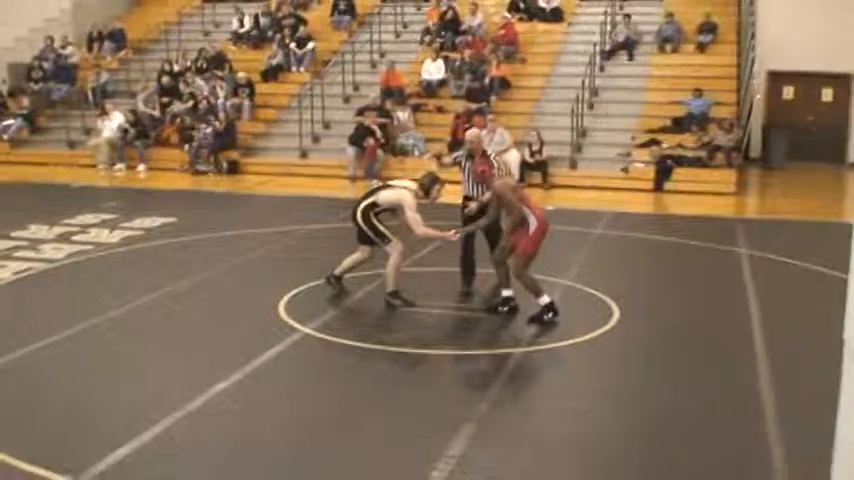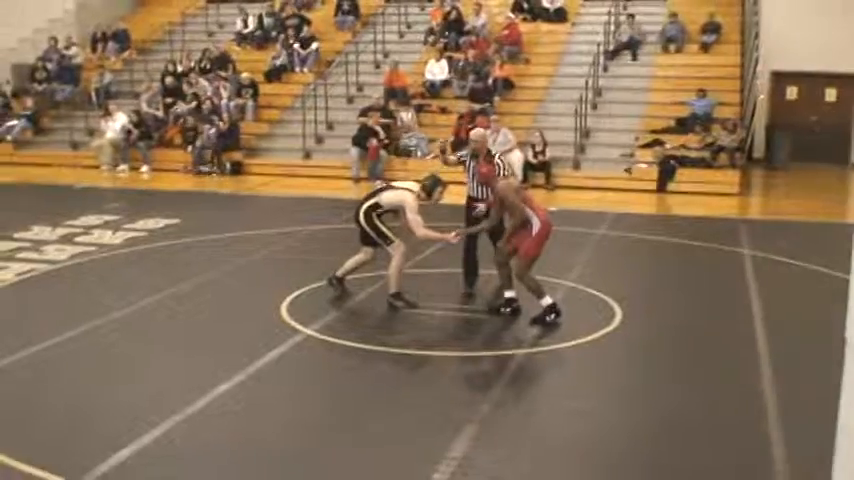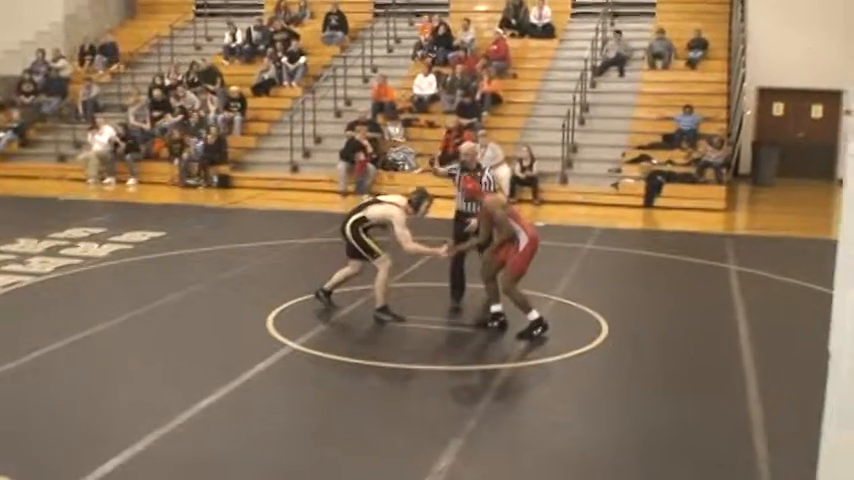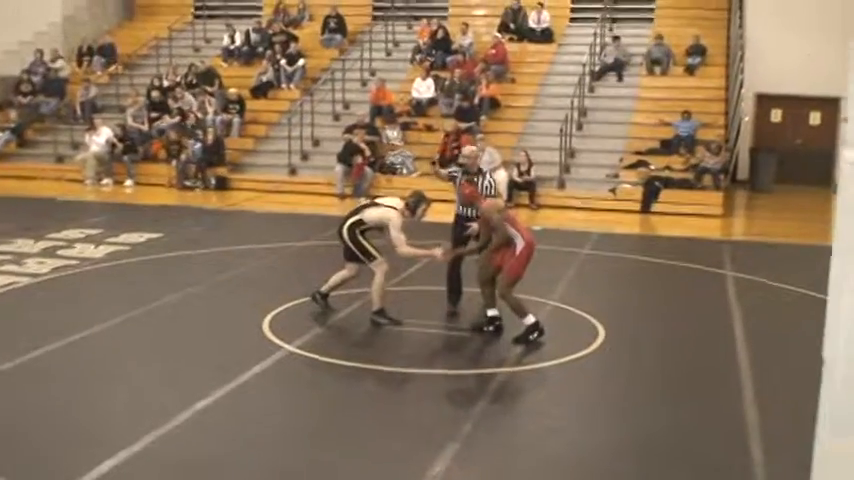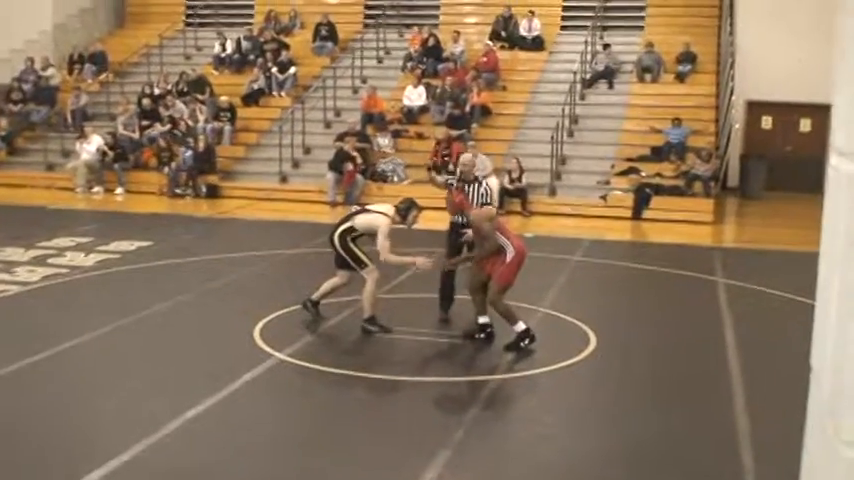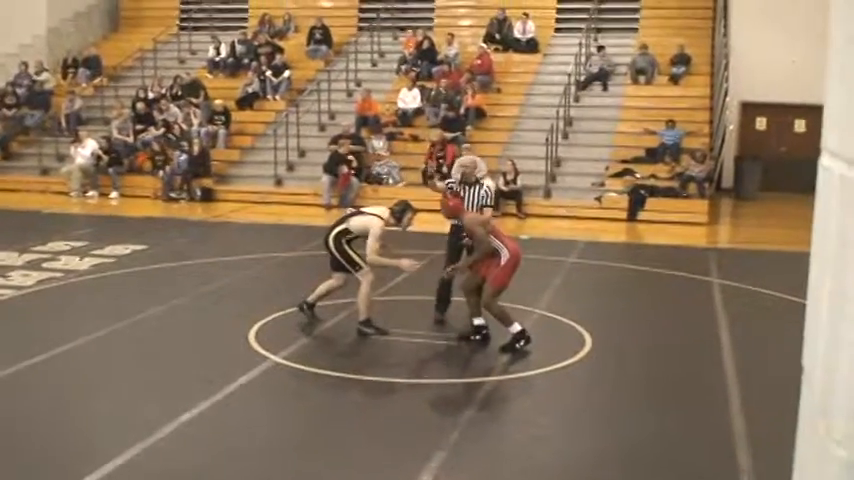
dt=0.1s
person 1, frame 1
left shoulder: (492, 160)
right shoulder: (462, 155)
right elbow: (445, 163)
left wrist: (479, 202)
right wrist: (439, 159)
left hip: (488, 204)
right hip: (468, 203)
left knee: (495, 244)
right knee: (467, 244)
right ankle: (467, 284)
person 1, frame 2
left shoulder: (497, 160)
right shoulder: (467, 155)
right elbow: (450, 162)
left wrist: (487, 204)
right wrist: (443, 154)
right hip: (472, 204)
left knee: (499, 244)
right knee: (469, 245)
right ankle: (469, 285)
person 1, frame 3
left shoulder: (486, 174)
right shoulder: (456, 169)
right elbow: (439, 173)
left wrist: (479, 220)
right wrist: (433, 164)
right hip: (461, 218)
right knee: (456, 259)
right ankle: (456, 299)
person 1, frame 4
left shoulder: (487, 178)
right shoulder: (457, 172)
right elbow: (441, 174)
left wrist: (480, 224)
right wrist: (434, 165)
right hip: (461, 222)
right knee: (454, 262)
right ankle: (452, 303)
person 1, frame 5
left shoulder: (484, 186)
right shoulder: (452, 180)
right elbow: (436, 181)
right wrist: (430, 171)
right hip: (456, 228)
right knee: (448, 268)
right ankle: (444, 309)
person 1, frame 6
left shoulder: (485, 189)
right shoulder: (453, 183)
left elbow: (487, 215)
right elbow: (438, 187)
right hip: (456, 231)
right ankle: (440, 310)
person 2, frame 1
left shoulder: (500, 186)
right shoulder: (495, 189)
left elbow: (518, 212)
right elbow: (489, 219)
left wrist: (506, 236)
right wrist: (466, 229)
left hip: (534, 224)
right hip: (523, 224)
left knee: (519, 271)
right knee: (498, 258)
left ankle: (549, 309)
right ankle: (508, 302)
person 2, frame 2
left shoulder: (503, 187)
right shoulder: (498, 191)
left elbow: (520, 214)
right elbow: (492, 221)
left wrist: (506, 238)
right wrist: (467, 231)
left hip: (537, 225)
right hip: (526, 225)
left knee: (521, 272)
right knee: (501, 259)
left ankle: (552, 310)
right ankle: (511, 302)
person 2, frame 3
left shoulder: (490, 203)
right shoulder: (485, 208)
left elbow: (507, 230)
right elbow: (482, 238)
left wrist: (492, 250)
right wrist: (459, 248)
left hip: (524, 240)
right hip: (513, 240)
left knee: (507, 286)
right knee: (487, 273)
left ankle: (538, 323)
right ankle: (498, 316)
person 2, frame 4
left shoulder: (487, 208)
right shoulder: (484, 210)
left elbow: (503, 234)
right elbow: (483, 242)
left wrist: (487, 253)
right wrist: (459, 252)
left hip: (521, 244)
right hip: (509, 244)
left knee: (503, 291)
right knee: (484, 277)
left ankle: (534, 327)
right ankle: (493, 321)
person 2, frame 5
left shoulder: (475, 217)
right shoulder: (475, 215)
left elbow: (493, 243)
right elbow: (480, 246)
left wrist: (471, 259)
right wrist: (458, 260)
left hip: (512, 252)
right hip: (503, 252)
left knee: (493, 298)
right knee: (474, 284)
left ankle: (525, 335)
right ankle: (484, 329)
person 2, frame 6
left shoulder: (469, 221)
right shoulder: (469, 220)
left elbow: (486, 247)
right elbow: (481, 249)
left wrist: (467, 263)
right wrist: (460, 266)
left hip: (507, 255)
right hip: (496, 255)
left knee: (488, 301)
right knee: (468, 287)
left ankle: (520, 336)
right ankle: (480, 331)
person 3, frame 1
left shoulder: (413, 186)
right shoulder: (409, 197)
right elbow: (419, 230)
right wrist: (446, 235)
left hip: (364, 211)
right hip: (364, 213)
left knee: (365, 252)
right knee: (397, 249)
left ankle: (335, 277)
right ankle: (392, 296)
person 3, frame 2
left shoulder: (416, 187)
right shoulder: (411, 199)
right elbow: (419, 232)
right wrist: (446, 237)
left hip: (366, 213)
right hip: (367, 214)
left knee: (368, 254)
right knee: (399, 250)
left ankle: (337, 279)
right ankle: (394, 297)
person 3, frame 3
left shoulder: (402, 200)
right shoulder: (398, 214)
right elbow: (408, 246)
right wrist: (436, 251)
left hip: (353, 226)
right hip: (354, 227)
left knee: (355, 267)
right knee: (385, 265)
left ankle: (324, 292)
right ankle: (381, 311)
person 3, frame 4
left shoulder: (399, 203)
right shoulder: (395, 217)
right elbow: (402, 250)
right wrist: (432, 253)
left hip: (350, 228)
right hip: (351, 230)
left knee: (352, 270)
right knee: (382, 268)
left ankle: (321, 294)
right ankle: (377, 314)
person 3, frame 5
left shoulder: (391, 209)
right shoulder: (385, 222)
right elbow: (384, 257)
right wrist: (414, 261)
left hip: (342, 235)
right hip: (342, 237)
left knee: (343, 277)
right knee: (373, 275)
left ankle: (312, 302)
right ankle: (368, 322)
person 3, frame 6
left shoulder: (385, 211)
right shoulder: (378, 225)
right elbow: (370, 258)
right wrist: (399, 263)
left hip: (336, 238)
right hip: (336, 239)
left knee: (339, 280)
right knee: (367, 277)
left ankle: (307, 304)
right ankle: (364, 324)
